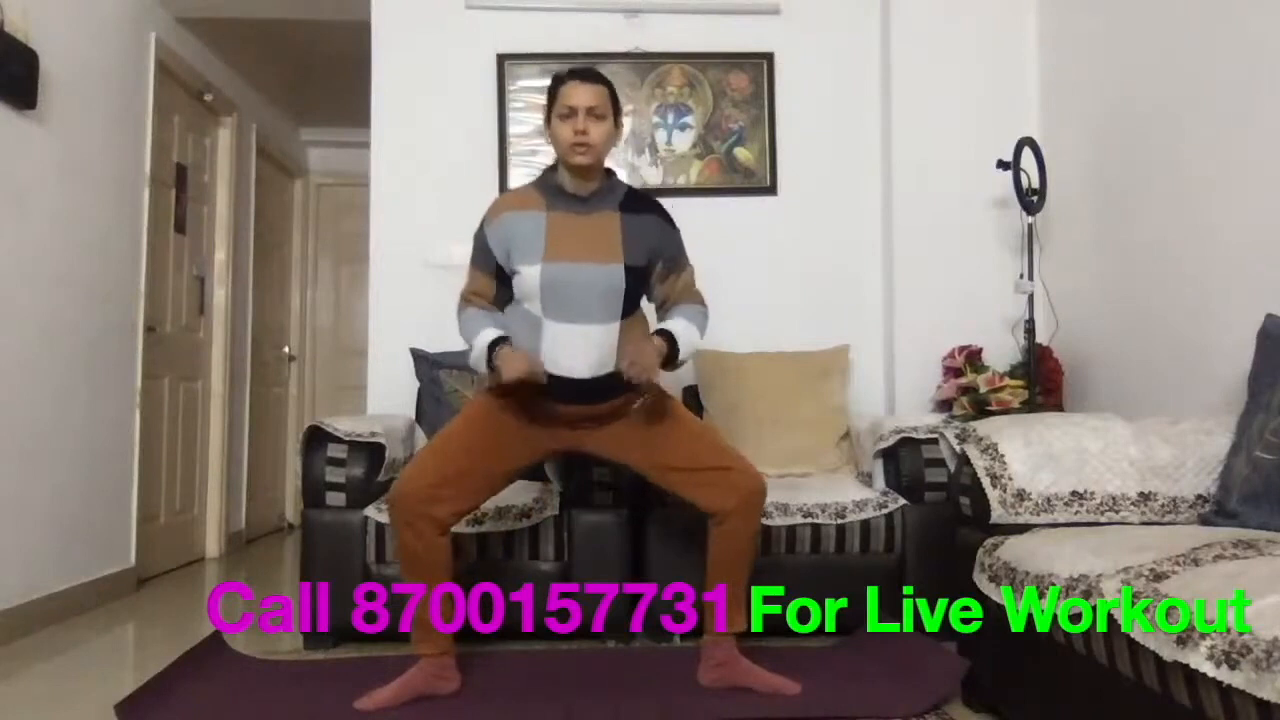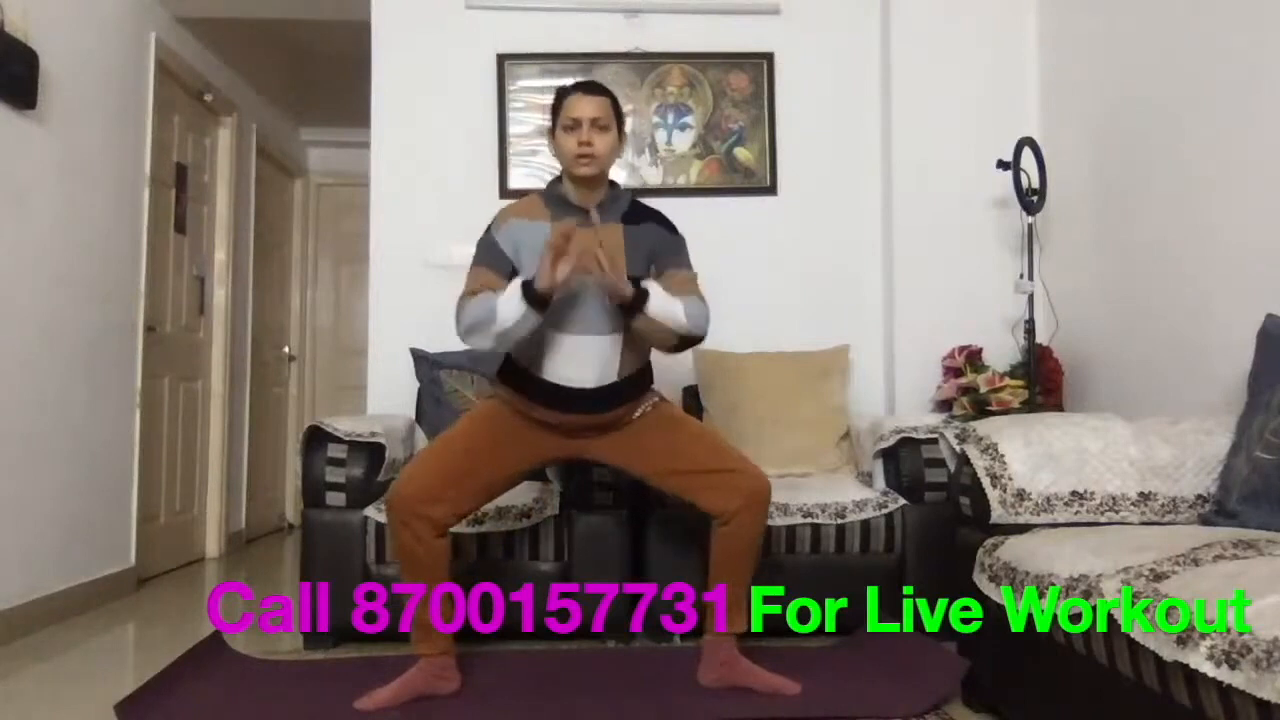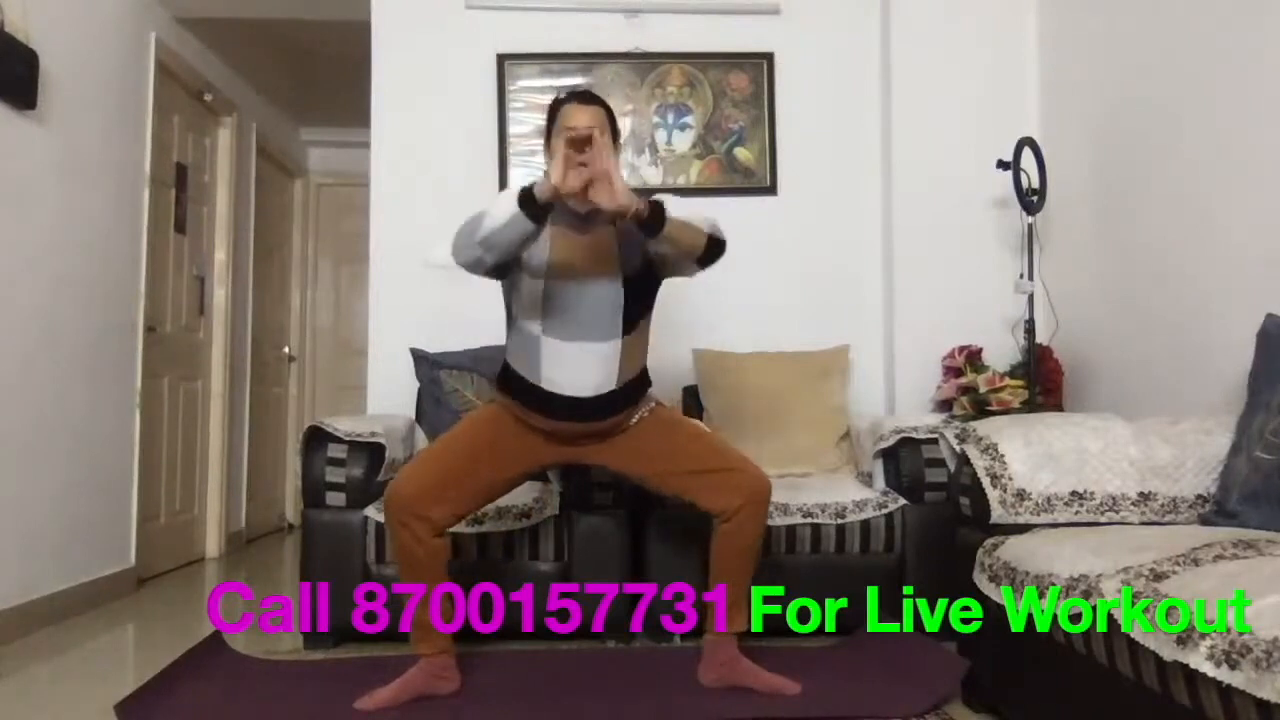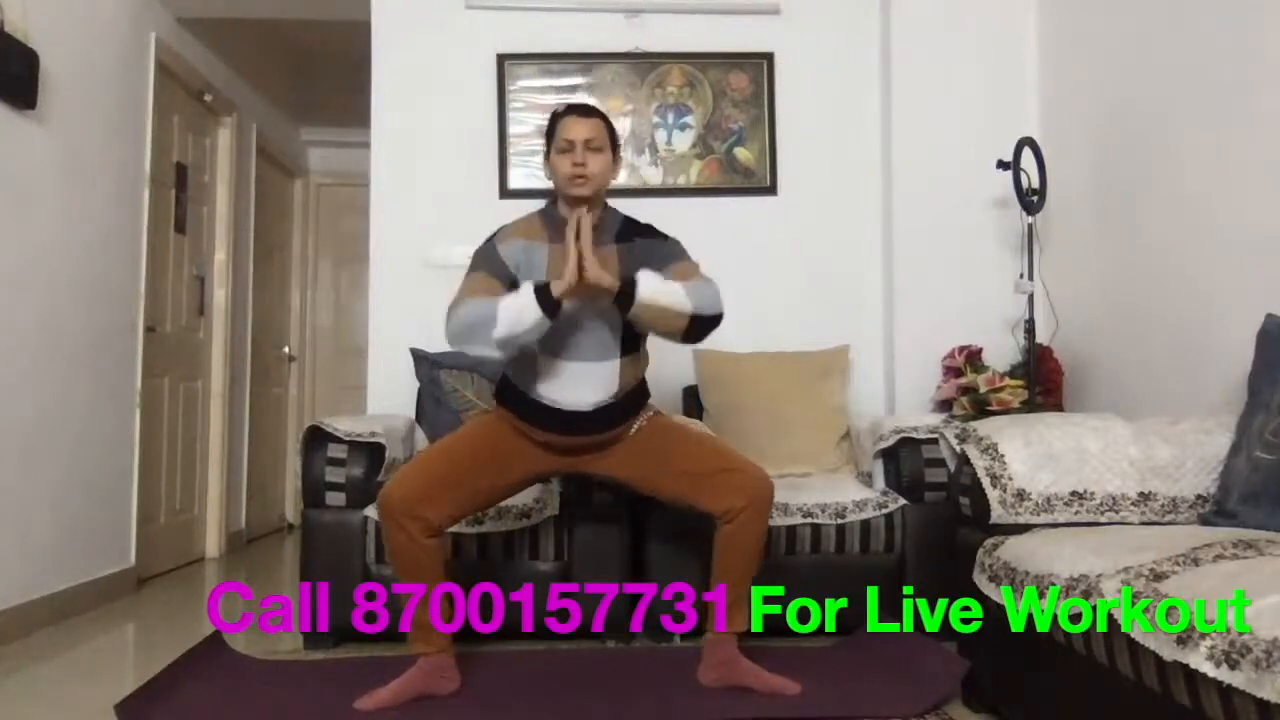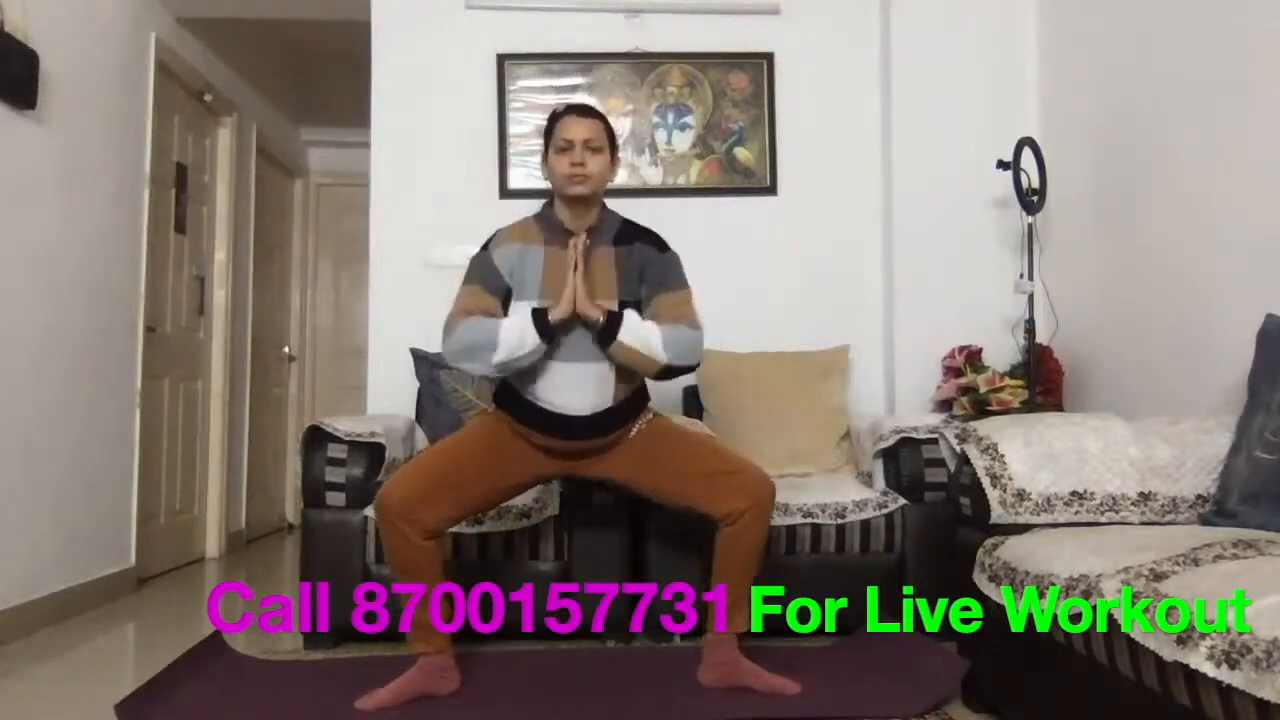
dt=0.3s
person 1, frame 1
left shoulder: (646, 218)
right shoulder: (508, 215)
left elbow: (688, 304)
right elbow: (475, 304)
left wrist: (664, 345)
right wrist: (496, 353)
left hip: (623, 403)
right hip: (525, 399)
left knee: (741, 490)
right knee: (414, 499)
left ankle: (721, 654)
right ankle: (434, 661)
person 1, frame 2
left shoulder: (651, 228)
right shoulder: (516, 223)
left elbow: (692, 323)
right elbow: (473, 322)
left wrist: (627, 289)
right wrist: (540, 285)
left hip: (627, 410)
right hip: (526, 409)
left knee: (747, 492)
right knee: (411, 500)
left ankle: (721, 653)
right ankle: (434, 661)
person 1, frame 3
left shoulder: (640, 223)
right shoulder: (521, 216)
left elbow: (708, 246)
right elbow: (469, 249)
left wrist: (630, 205)
right wrist: (544, 194)
left hip: (626, 417)
right hip: (523, 415)
left knee: (747, 490)
right knee: (408, 501)
left ankle: (722, 653)
right ankle: (434, 662)
person 1, frame 4
left shoulder: (647, 244)
right shoulder: (512, 243)
left elbow: (705, 311)
right elbow: (464, 327)
left wrist: (610, 284)
right wrist: (554, 290)
left hip: (623, 425)
right hip: (522, 425)
left knee: (749, 491)
right knee: (403, 503)
left ankle: (722, 653)
right ankle: (434, 661)
person 1, frame 5
left shoulder: (646, 250)
right shoulder: (507, 247)
left elbow: (684, 349)
right elbow: (461, 344)
left wrist: (599, 314)
right wrist: (550, 314)
left hip: (623, 428)
right hip: (522, 427)
left knee: (751, 492)
right knee: (400, 505)
left ankle: (723, 655)
right ankle: (433, 662)
